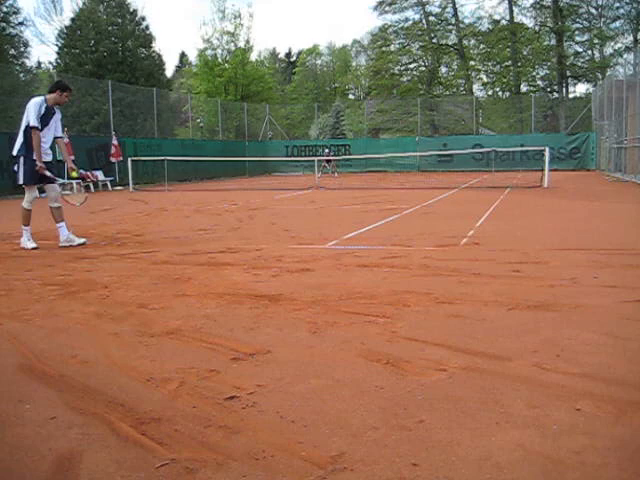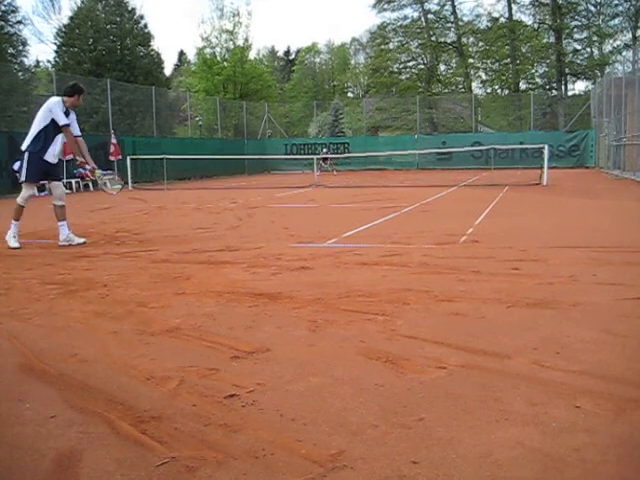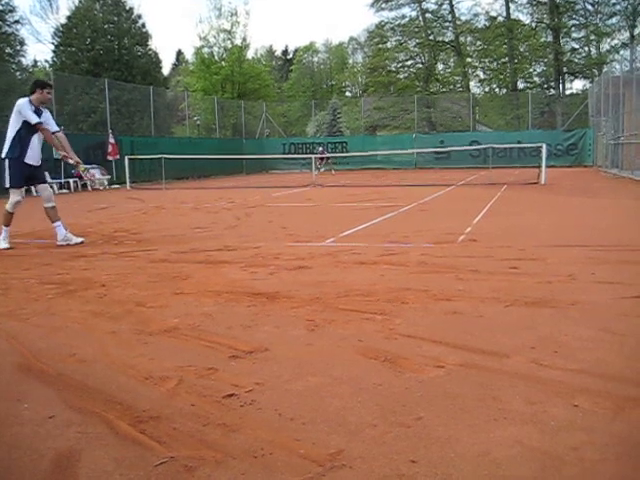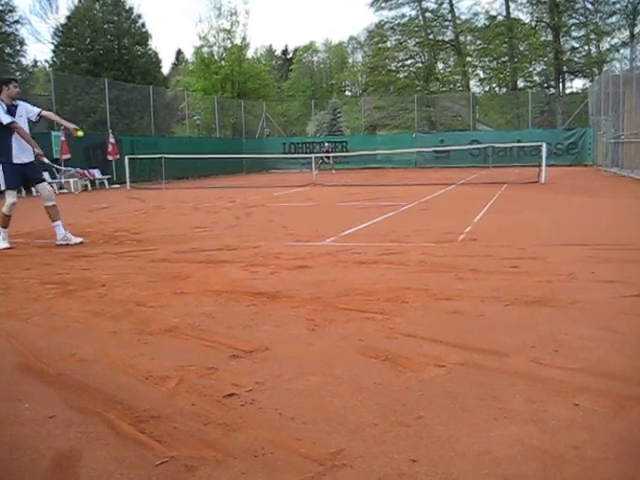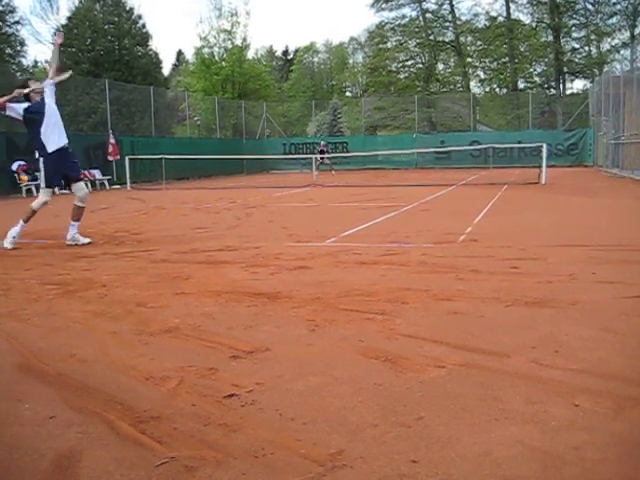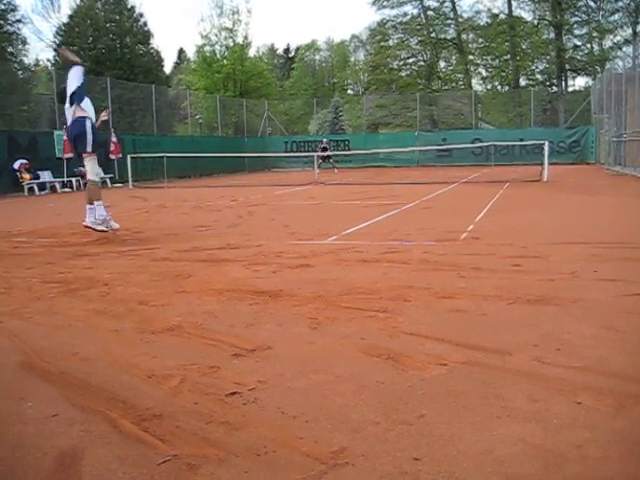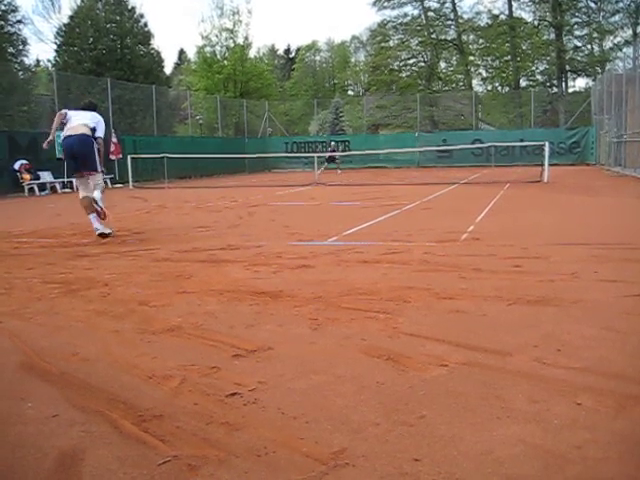
dt=0.5s
person 1, frame 1
left shoulder: (57, 113)
right shoulder: (36, 103)
left elbow: (59, 138)
right elbow: (35, 132)
left wrist: (68, 161)
right wrist: (38, 159)
left hip: (45, 158)
right hip: (28, 156)
left knee: (55, 195)
right knee: (30, 195)
left ankle: (64, 236)
right ankle: (26, 237)
person 1, frame 2
left shoulder: (71, 114)
right shoulder: (54, 103)
left elbow: (78, 138)
right elbow: (67, 132)
left wrist: (90, 161)
right wrist: (78, 156)
left hip: (52, 157)
right hip: (34, 153)
left knee: (59, 193)
right knee: (27, 193)
left ankle: (65, 235)
right ankle: (13, 232)
person 1, frame 3
left shoulder: (44, 112)
right shoulder: (22, 104)
left elbow: (58, 134)
right elbow: (42, 129)
left wrist: (73, 156)
right wrist: (61, 150)
left hip: (34, 161)
right hip: (15, 159)
left knee: (48, 195)
right knee: (16, 198)
left ankle: (62, 235)
person 1, frame 4
left shoulder: (22, 106)
left elbow: (45, 113)
right elbow: (16, 128)
left wrist: (66, 123)
right wrist: (36, 147)
left hip: (28, 160)
left knee: (47, 193)
left ankle: (61, 234)
person 1, frame 5
left shoulder: (48, 96)
right shoulder: (25, 109)
left elbow: (52, 70)
left wrist: (56, 46)
left hip: (65, 152)
right hip: (48, 156)
left knee: (82, 193)
right knee: (44, 198)
left ankle: (73, 234)
person 1, frame 6
left shoulder: (71, 107)
right shoulder: (73, 91)
right elbow: (77, 65)
left wrist: (98, 120)
left hip: (77, 129)
right hip: (82, 124)
left knee: (94, 172)
right knee: (93, 170)
left ankle: (98, 216)
right ankle: (96, 216)
person 1, frame 7
left shoulder: (71, 113)
right shoulder: (98, 117)
left elbow: (60, 114)
right elbow: (99, 141)
left wrist: (50, 136)
right wrist: (101, 165)
left hip: (67, 142)
right hip: (83, 141)
left knee: (83, 187)
right knee: (97, 178)
left ankle: (98, 226)
right ankle: (97, 197)
